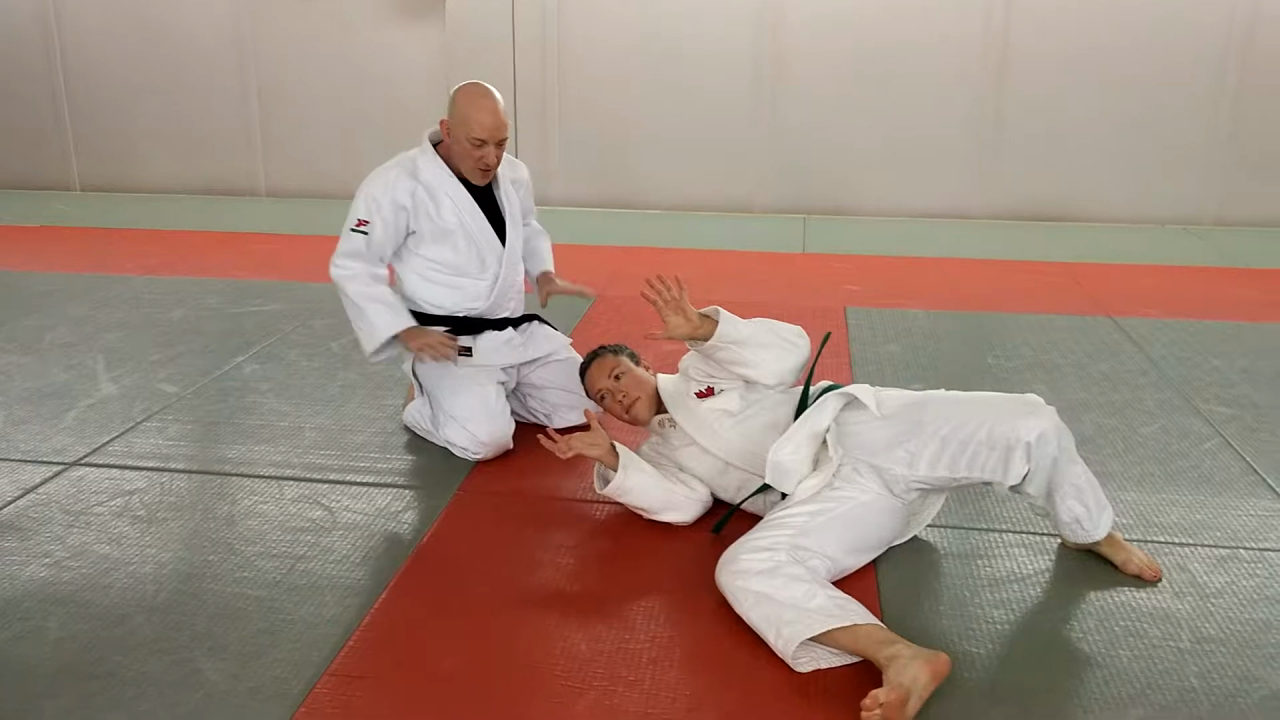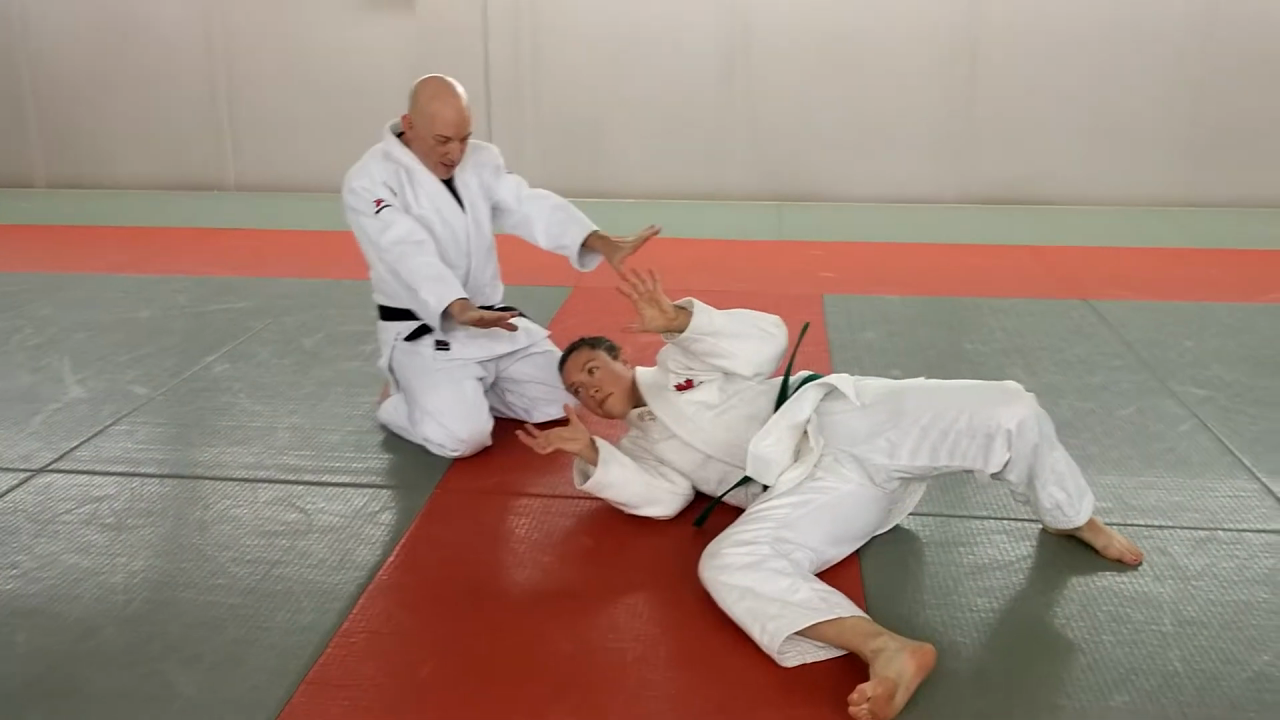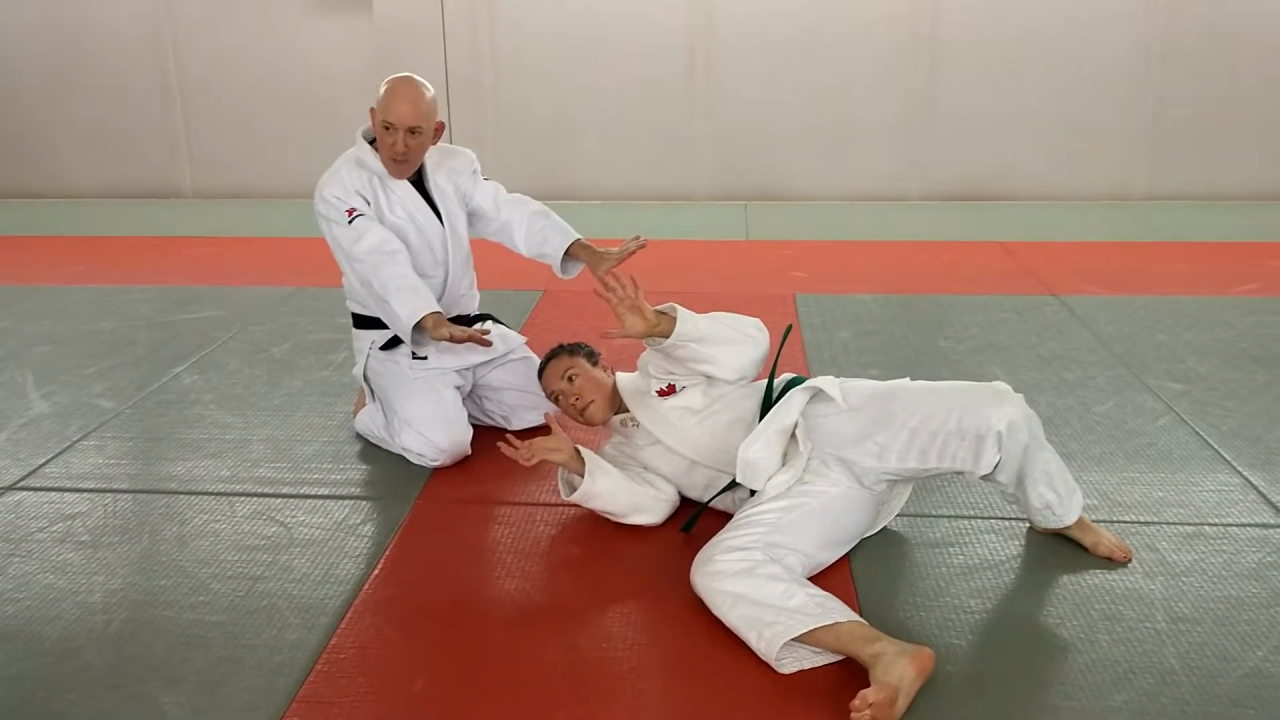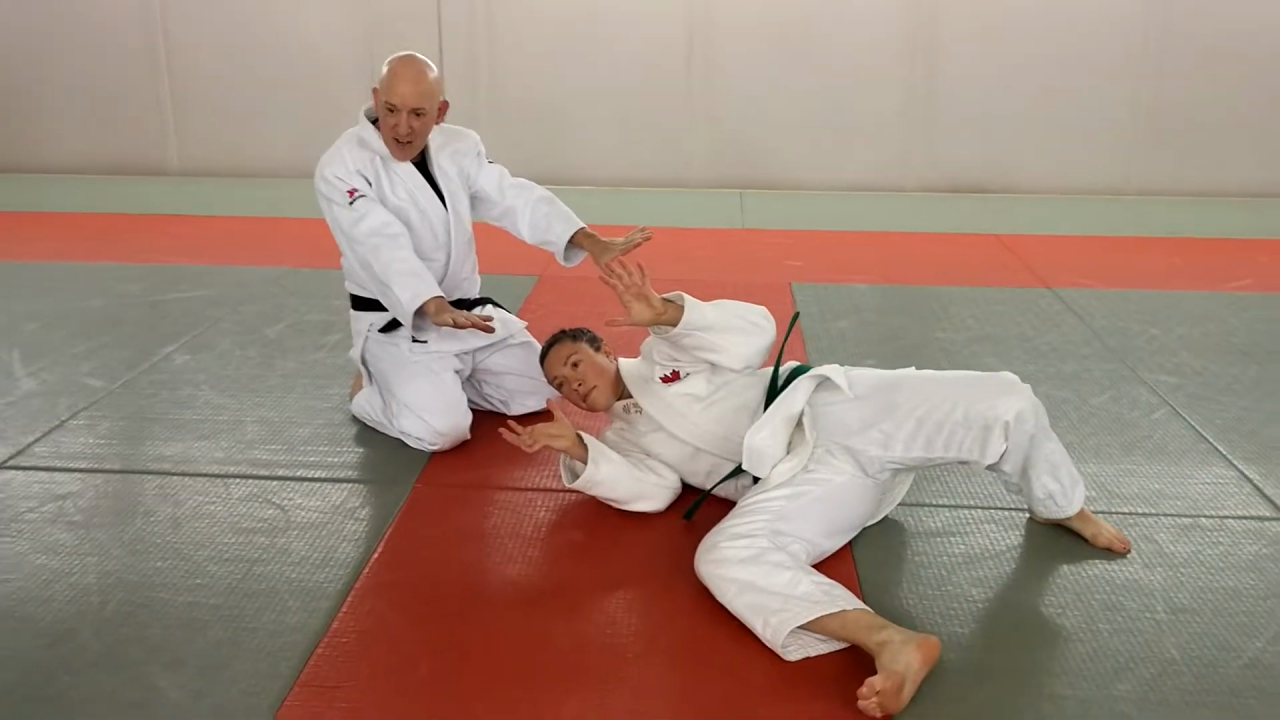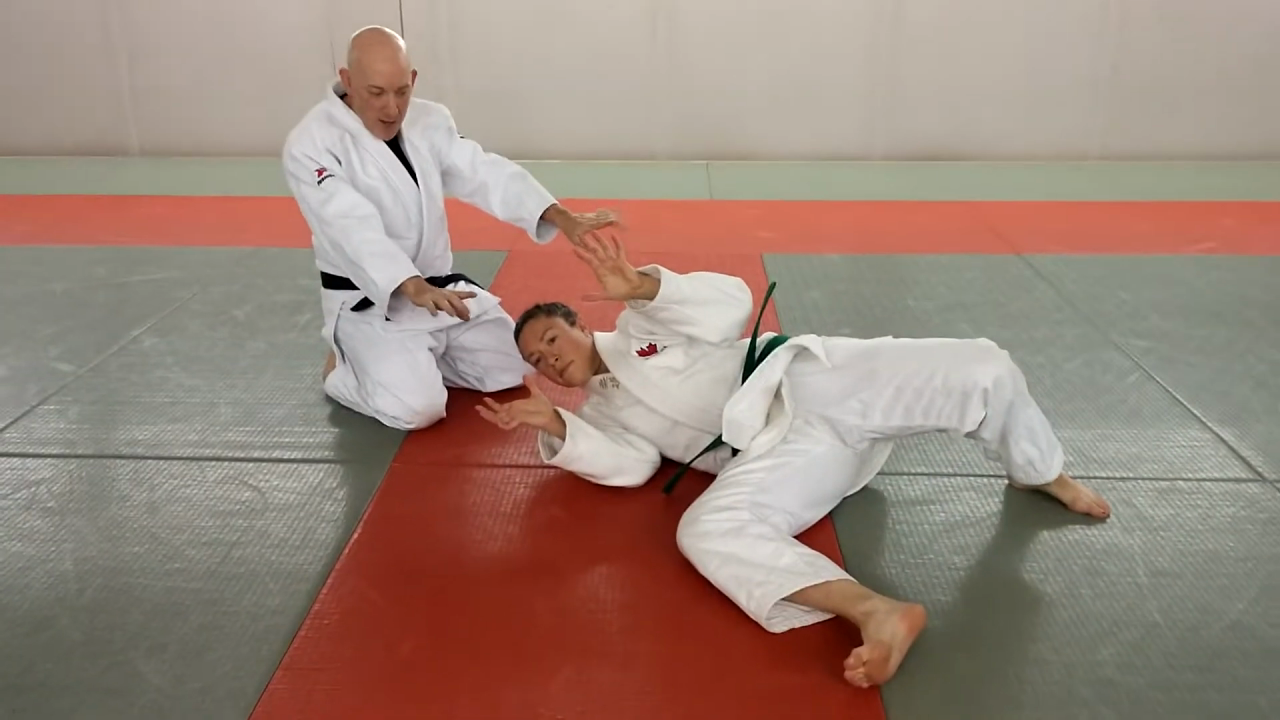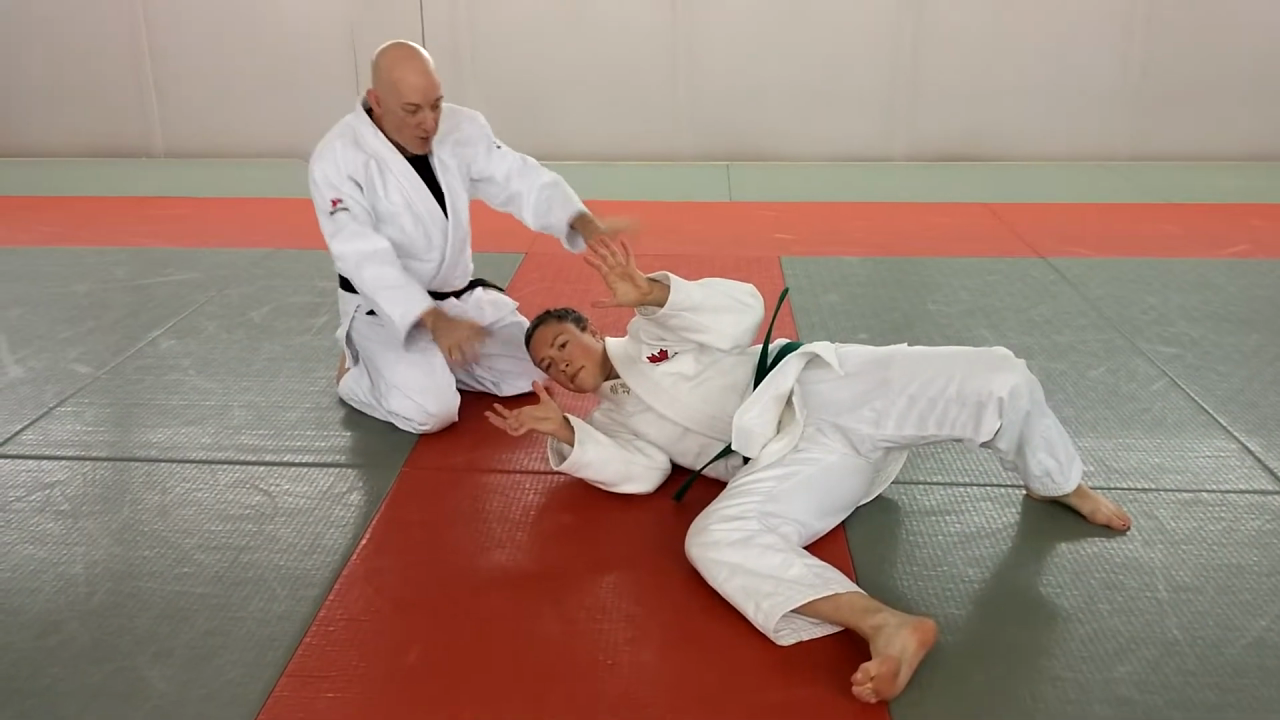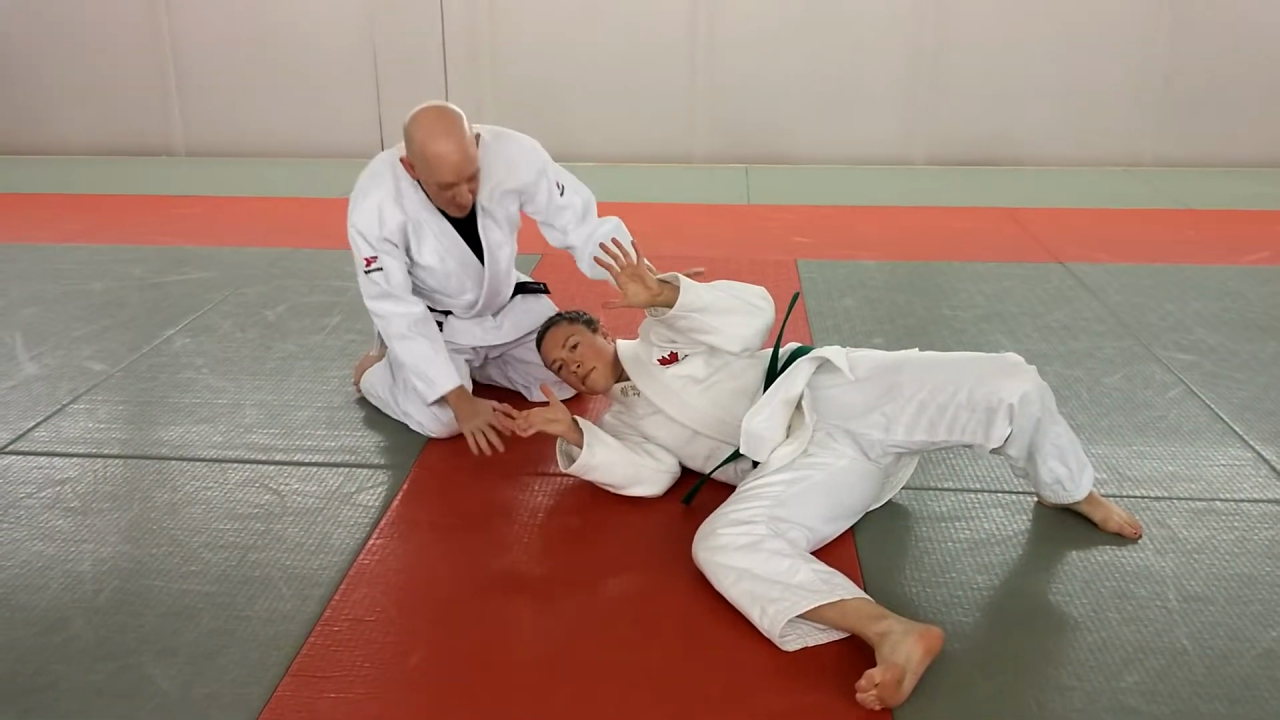
dt=0.5s
person 1, frame 1
left shoulder: (701, 366)
right shoulder: (661, 452)
left elbow: (787, 351)
right elbow: (679, 502)
left wrist: (703, 328)
right wrist: (610, 460)
left hip: (863, 428)
right hip: (825, 492)
left knee: (1025, 424)
right knee: (744, 572)
left ankle: (1092, 535)
right ankle: (903, 658)
person 1, frame 2
left shoulder: (679, 359)
right shoulder: (641, 444)
left elbow: (764, 341)
right elbow: (661, 495)
left wrist: (677, 320)
right wrist: (589, 454)
left hip: (844, 418)
right hip: (806, 483)
left knee: (1007, 410)
right knee: (727, 565)
left ankle: (1074, 520)
right ankle: (888, 650)
person 1, frame 3
left shoulder: (659, 363)
right shoulder: (623, 451)
left elbow: (745, 344)
right elbow: (647, 503)
left wrist: (658, 325)
right wrist: (573, 463)
left hip: (829, 420)
right hip: (793, 486)
left knee: (995, 411)
right knee: (718, 572)
left ankle: (1061, 519)
right ankle: (885, 653)
person 1, frame 4
left shoulder: (663, 350)
right shoulder: (626, 436)
left elbow: (753, 332)
right elbow: (650, 489)
left wrist: (666, 312)
right wrist: (575, 449)
left hip: (837, 408)
right hip: (798, 474)
left knee: (1003, 401)
right knee: (723, 558)
left ankle: (1062, 510)
right ankle: (891, 641)
person 1, frame 5
left shoulder: (641, 323)
right shoulder: (603, 411)
left elbow: (729, 305)
right elbow: (631, 464)
left wrist: (642, 286)
right wrist: (554, 427)
left hip: (813, 379)
right hip: (778, 446)
left knee: (981, 367)
right knee: (706, 533)
left ankle: (1041, 475)
right ankle: (876, 610)
person 1, frame 6
left shoulder: (650, 328)
right shoulder: (612, 418)
left elbow: (740, 311)
right elbow: (639, 471)
left wrist: (650, 292)
right wrist: (563, 433)
left hip: (824, 386)
right hip: (788, 455)
left knee: (996, 376)
right knee: (714, 541)
left ankle: (1060, 487)
right ankle: (886, 625)
person 1, frame 7
left shoulder: (662, 332)
right shoulder: (623, 420)
left elbow: (750, 313)
right elbow: (649, 475)
left wrist: (662, 294)
right wrist: (574, 436)
left hip: (834, 391)
right hip: (798, 456)
left knee: (1008, 382)
right knee: (721, 546)
left ankle: (1072, 495)
right ankle: (892, 632)
person 2, frame 1
left shoulder: (513, 176)
right shoulder: (396, 185)
right elbow: (352, 268)
left wrist: (544, 275)
right wrist: (403, 331)
left hip: (520, 332)
right hip: (449, 344)
left knee: (585, 409)
right knee: (486, 439)
left ankle: (495, 392)
right ankle: (423, 400)
person 2, frame 2
left shoulder: (480, 160)
right shoulder: (369, 180)
left elbow: (530, 209)
right elbow: (408, 253)
left wrist: (602, 243)
right wrist: (459, 310)
left hip: (491, 319)
right hip: (424, 332)
left knee: (562, 402)
right knee: (462, 435)
left ankle: (470, 387)
right ankle: (401, 397)
person 2, frame 3
left shoulder: (455, 166)
right shoulder: (341, 187)
left elbow: (510, 214)
right elbow: (382, 266)
left wrist: (587, 252)
right wrist: (433, 323)
left hip: (468, 327)
right hip: (398, 342)
left knee: (542, 407)
right knee: (443, 446)
left ankle: (449, 397)
right ankle: (374, 407)
person 2, frame 4
left shoulder: (458, 147)
right shoulder: (342, 167)
left elbow: (513, 199)
right elbow: (383, 247)
left wrist: (590, 241)
right wrist: (434, 307)
left hip: (467, 310)
right hip: (397, 325)
left knee: (540, 392)
right knee: (440, 429)
left ankle: (445, 382)
right ankle: (370, 389)
person 2, frame 5
left shoulder: (429, 120)
right shoulder: (311, 143)
left elbow: (484, 174)
right elbow: (353, 229)
left wrist: (560, 217)
right wrist: (413, 287)
left hip: (442, 289)
right hip: (369, 303)
left knee: (514, 370)
right knee: (417, 408)
left ankle: (418, 359)
right ankle: (344, 369)
person 2, frame 6
left shoulder: (461, 126)
right shoulder: (337, 159)
left elbow: (517, 179)
right elbow: (364, 259)
left wrist: (583, 223)
right wrist: (434, 321)
left hip: (462, 297)
right hip: (386, 311)
left knee: (534, 375)
right knee: (430, 411)
left ankle: (438, 360)
right ankle: (356, 373)
person 2, frame 7
left shoulder: (512, 154)
right shoulder: (374, 202)
left elbow: (574, 222)
right elbow: (397, 311)
right wrist: (458, 400)
left hip: (506, 305)
right hip: (429, 324)
left knee: (571, 380)
right knee: (436, 420)
left ankle: (471, 363)
right ankle: (374, 369)
